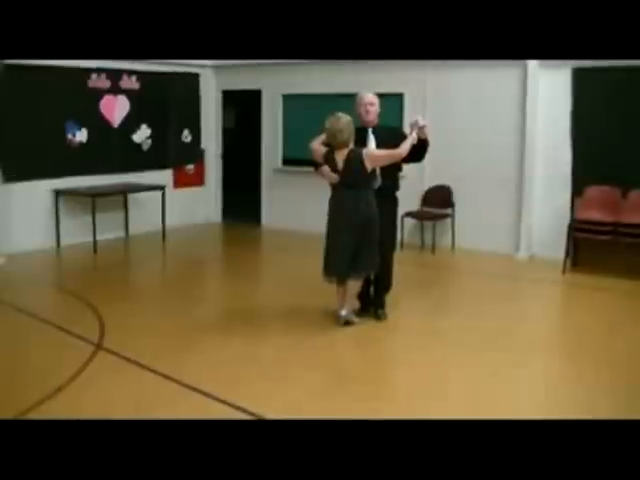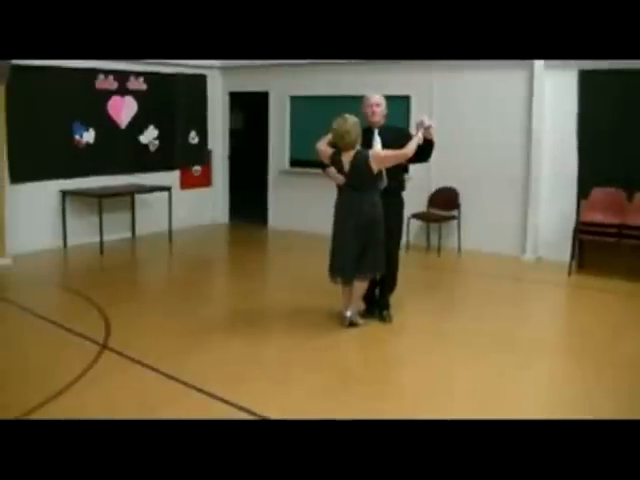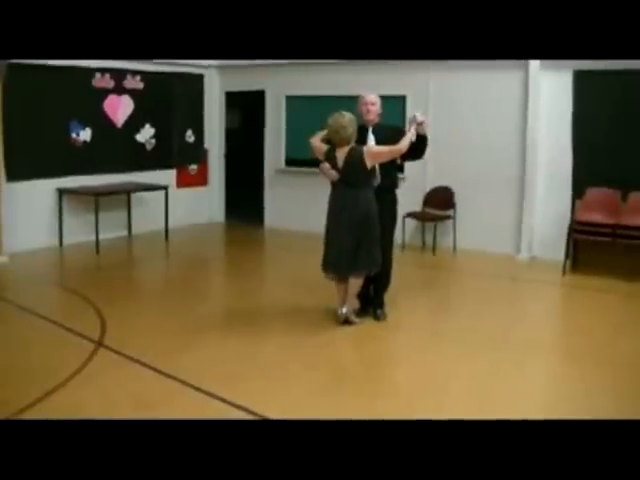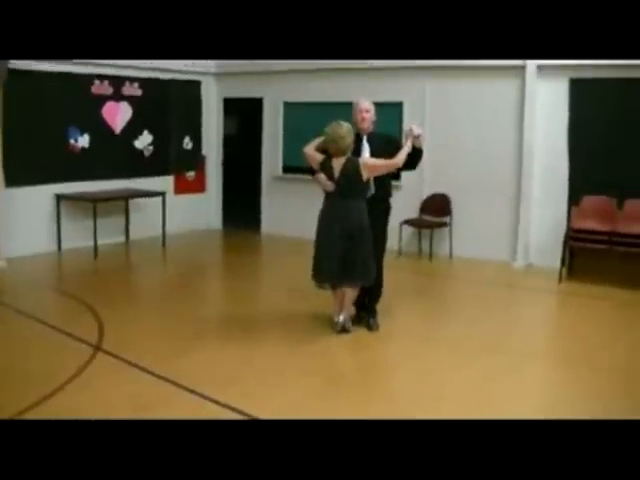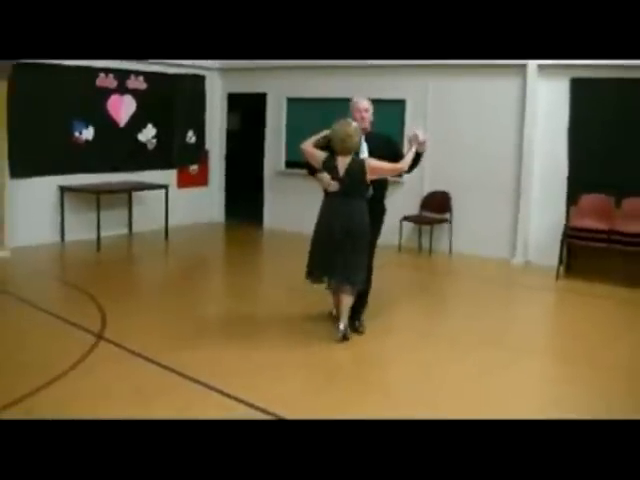
dt=0.4s
person 1, frame 1
left shoulder: (394, 134)
left elbow: (415, 156)
left wrist: (422, 136)
left hip: (385, 201)
left knee: (385, 251)
left ankle: (379, 300)
right ankle: (365, 300)
person 1, frame 2
left shoulder: (399, 134)
left elbow: (421, 156)
left wrist: (427, 135)
left hip: (391, 201)
left knee: (390, 252)
left ankle: (384, 302)
right ankle: (370, 301)
person 1, frame 3
left shoulder: (393, 133)
left elbow: (415, 153)
left wrist: (420, 132)
left hip: (385, 199)
left knee: (384, 251)
left ankle: (378, 301)
right ankle: (365, 299)
person 1, frame 4
left shoulder: (387, 141)
left elbow: (408, 164)
left wrist: (416, 145)
right wrist: (319, 175)
left hip: (378, 208)
left knee: (375, 259)
left ankle: (371, 309)
right ankle: (360, 307)
person 1, frame 5
left shoulder: (384, 142)
left elbow: (404, 166)
left wrist: (418, 150)
right wrist: (320, 174)
left hip: (372, 209)
left knee: (364, 261)
left ankle: (356, 313)
person 2, frame 1
left shoulder: (326, 156)
right shoulder: (365, 156)
left elbow: (314, 144)
right elbow: (399, 153)
left wrist: (330, 133)
right wrist: (413, 135)
left hip: (339, 210)
right hip: (362, 211)
left knee: (341, 258)
right knee: (359, 262)
left ankle: (341, 307)
right ankle: (347, 310)
person 2, frame 2
left shoulder: (333, 157)
right shoulder: (371, 157)
left elbow: (320, 145)
right elbow: (405, 153)
left wrist: (335, 133)
right wrist: (419, 135)
left hip: (345, 211)
right hip: (368, 212)
left knee: (347, 259)
right knee: (365, 263)
left ankle: (346, 308)
right ankle: (351, 311)
person 2, frame 3
left shoulder: (327, 153)
right shoulder: (366, 153)
left elbow: (314, 140)
right elbow: (400, 148)
left wrist: (330, 130)
right wrist: (412, 131)
left hip: (338, 208)
right hip: (362, 209)
left knee: (341, 257)
right knee: (360, 260)
left ankle: (341, 307)
right ankle: (348, 308)
person 2, frame 4
left shoulder: (323, 163)
right shoulder: (362, 165)
left elbow: (307, 149)
right elbow: (396, 163)
left wrist: (325, 138)
right wrist: (409, 143)
left hip: (330, 219)
right hip: (354, 220)
left knee: (335, 268)
right knee: (354, 271)
left ankle: (338, 314)
right ankle: (344, 316)
person 2, frame 5
left shoulder: (326, 161)
right shoulder: (366, 166)
left elbow: (305, 146)
right elbow: (401, 167)
left wrist: (324, 133)
right wrist: (413, 148)
left hip: (330, 219)
right hip: (355, 221)
left knee: (333, 267)
right knee: (351, 273)
left ankle: (338, 311)
right ankle: (343, 322)
